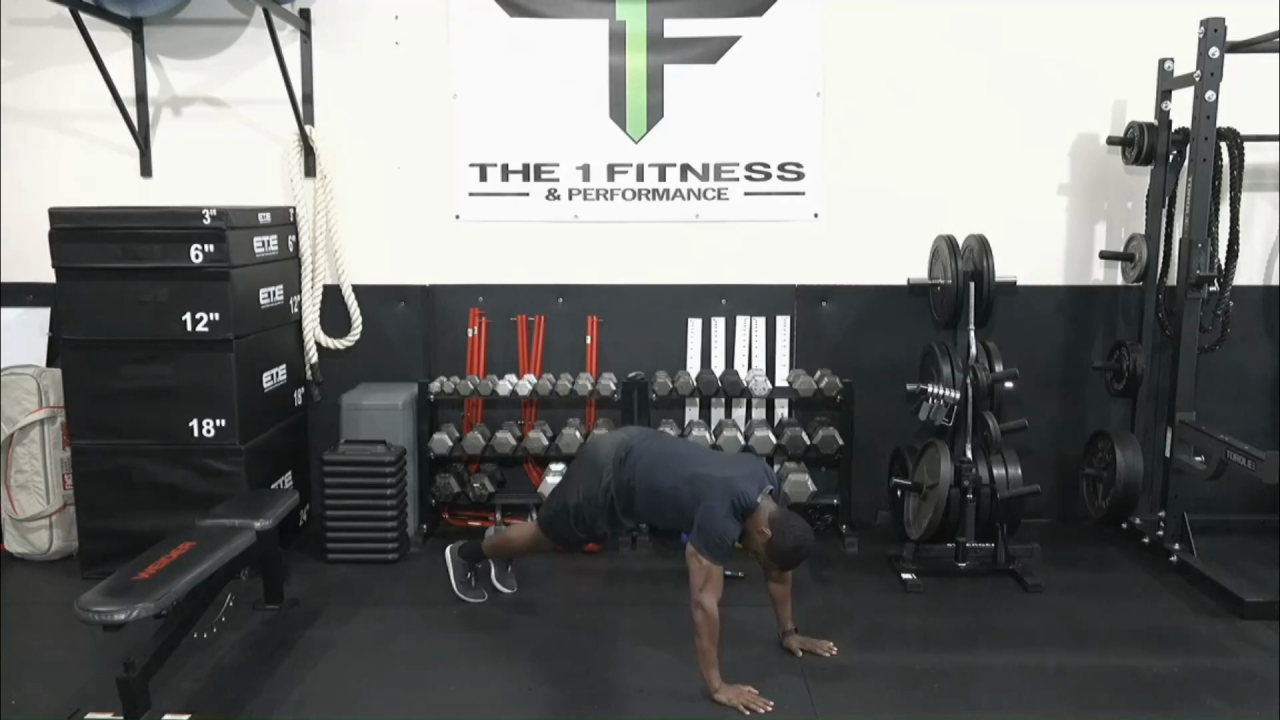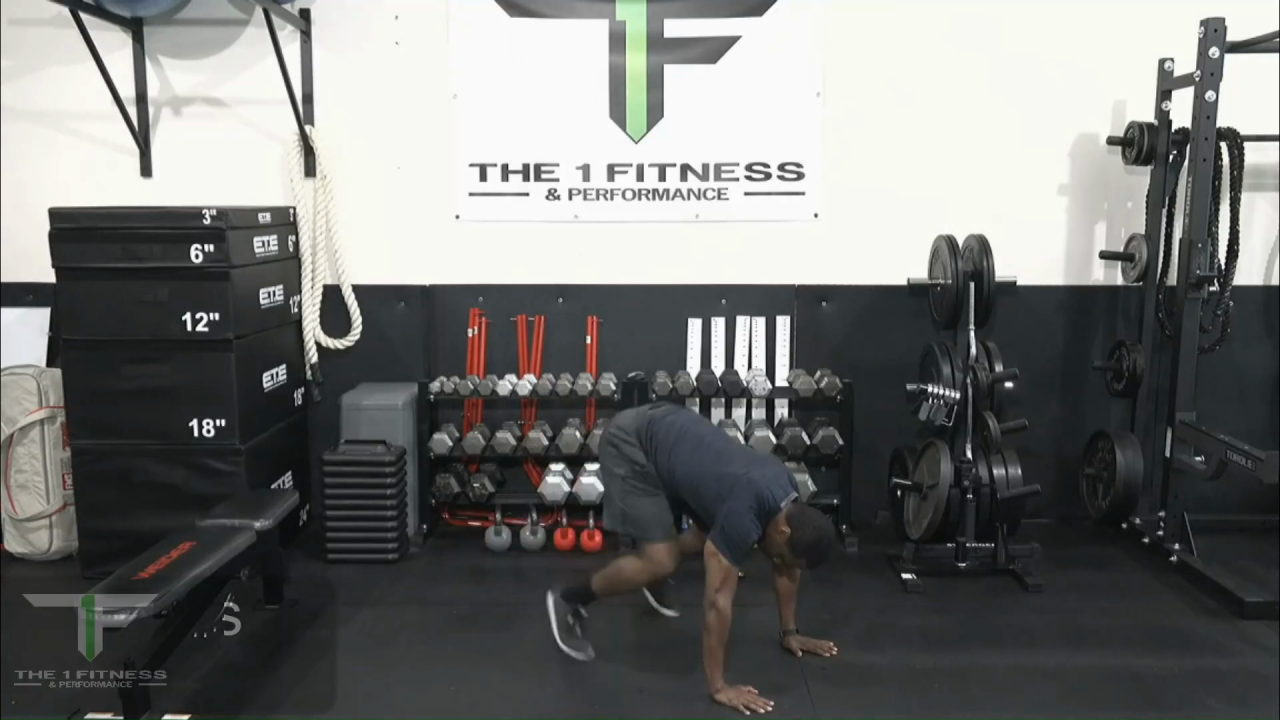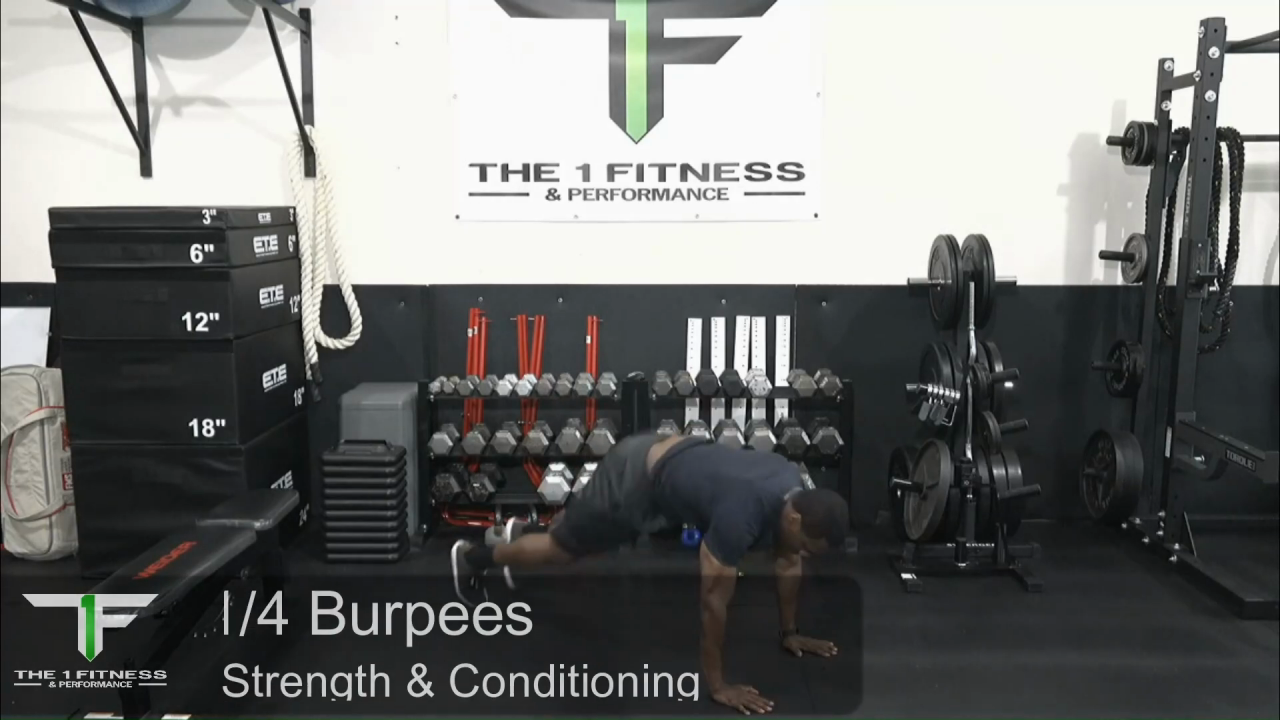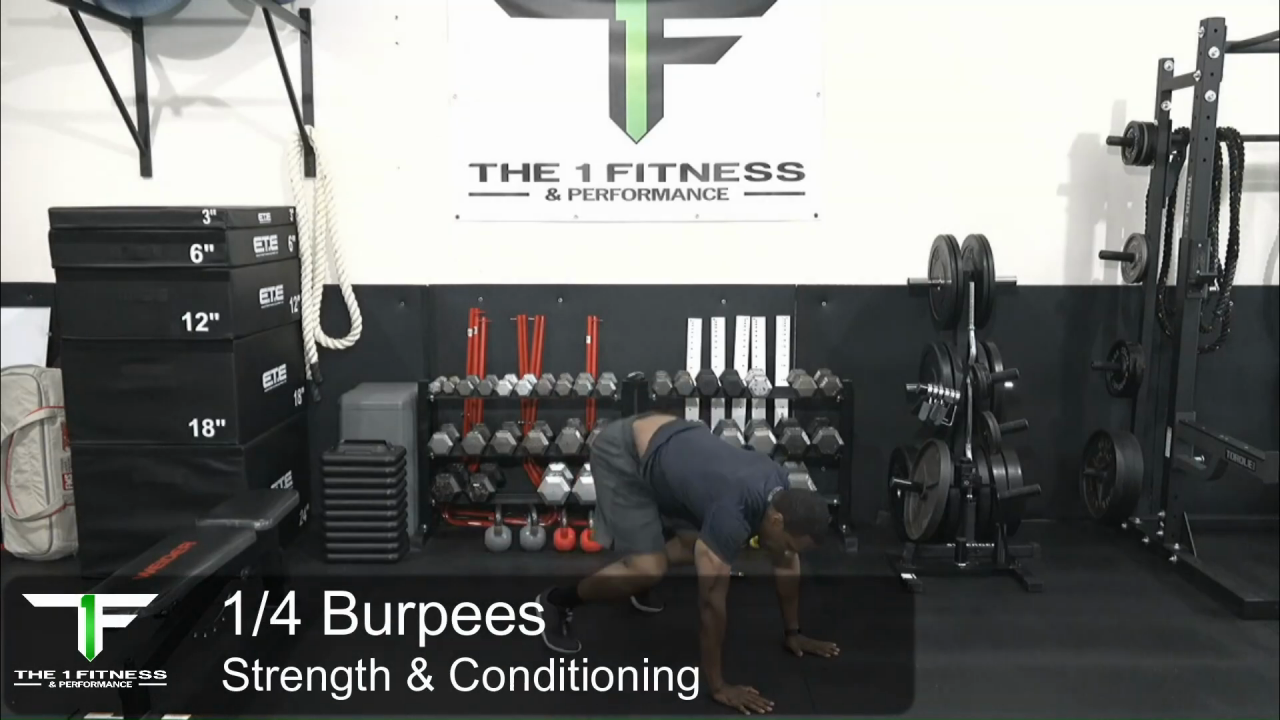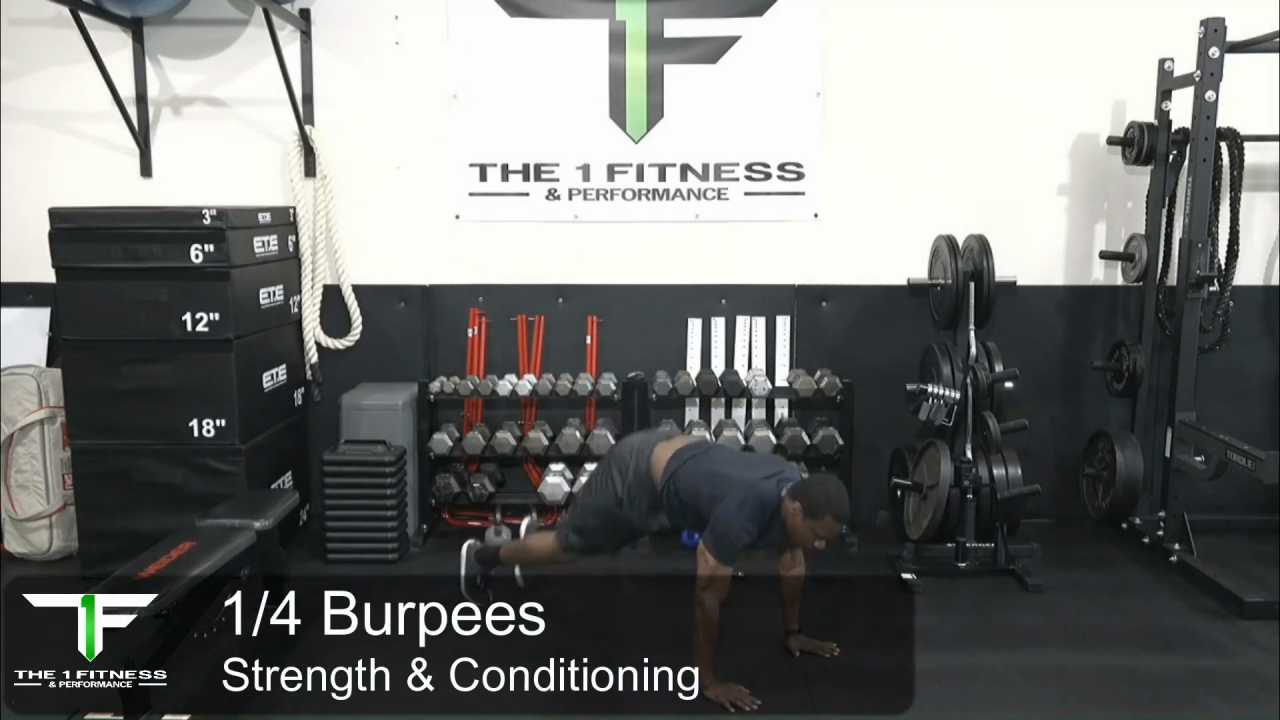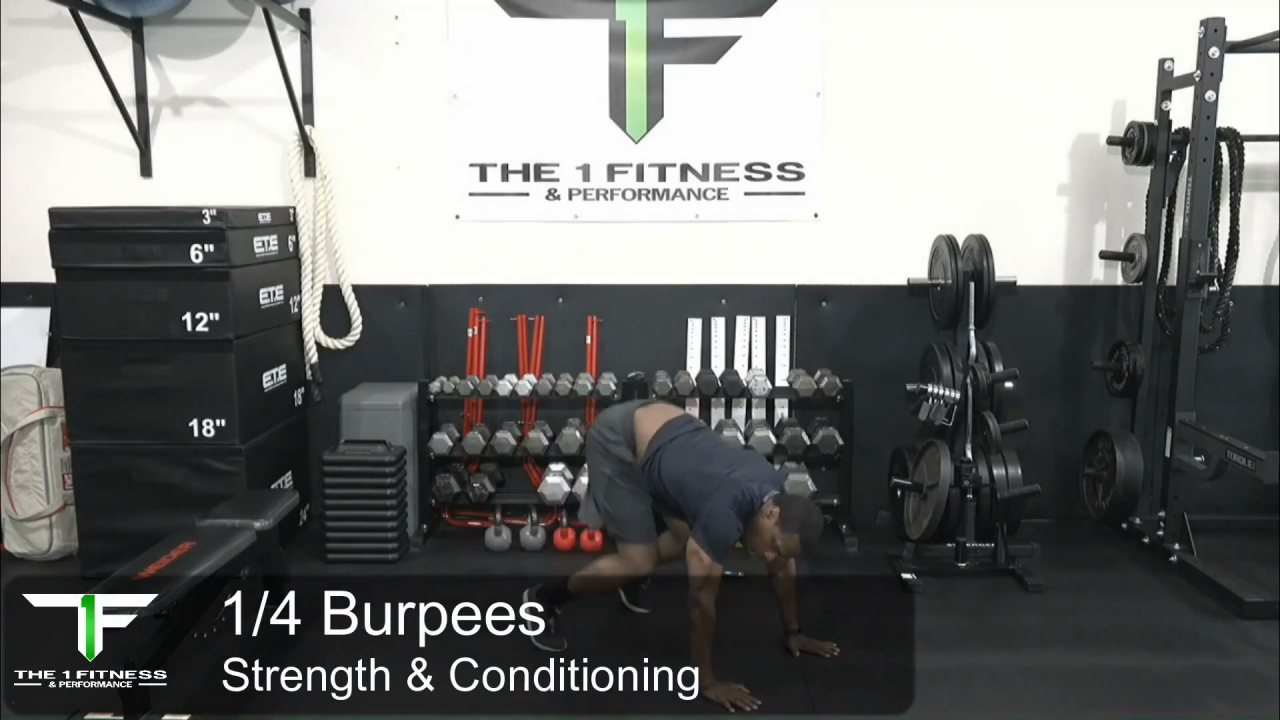
dt=0.7s
person 1, frame 1
left shoulder: (768, 488)
right shoulder: (721, 515)
left elbow: (777, 567)
right elbow: (704, 599)
left wrist: (789, 632)
right wrist: (717, 686)
left hip: (635, 450)
right hip: (609, 471)
left knee: (558, 532)
right knee: (549, 532)
left ankle: (500, 553)
right ankle: (466, 553)
person 1, frame 2
left shoulder: (788, 500)
right shoulder: (744, 513)
left elbow: (785, 568)
right elbow: (719, 599)
left wrist: (790, 633)
right wrist: (719, 687)
left hip: (665, 426)
right hip: (633, 440)
left knee: (715, 537)
right knee: (660, 563)
right ankle: (569, 601)
person 1, frame 3
left shoulder: (792, 490)
right shoulder: (742, 515)
left elbow: (787, 563)
right elbow: (713, 602)
left wrist: (789, 632)
right wrist: (718, 686)
left hip: (661, 453)
right hip: (634, 476)
left knee: (595, 535)
right knee: (566, 548)
left ankle: (522, 531)
right ankle: (472, 557)
person 1, frame 4
left shoulder: (779, 493)
right shoulder: (732, 512)
left elbow: (786, 564)
right elbow: (713, 599)
left wrist: (793, 633)
right wrist: (719, 687)
left hip: (661, 436)
right hip: (622, 454)
left knee: (707, 546)
right knee: (648, 571)
left ankle: (631, 570)
right ankle: (558, 601)
person 1, frame 5
left shoulder: (795, 488)
right shoulder: (742, 512)
left elbow: (792, 563)
right elbow: (708, 599)
left wrist: (793, 632)
right wrist: (708, 681)
left hip: (667, 451)
right hip: (636, 473)
left knee: (604, 539)
right knee: (571, 546)
left ankle: (537, 529)
right ankle: (482, 555)
person 1, frame 6
left shoulder: (776, 495)
right shoulder: (725, 512)
left elbow: (783, 567)
right elbow: (702, 598)
left wrist: (793, 633)
right wrist: (707, 682)
left hip: (659, 424)
right hip: (619, 439)
left knee: (694, 538)
right knee: (638, 565)
right ankle: (544, 598)
